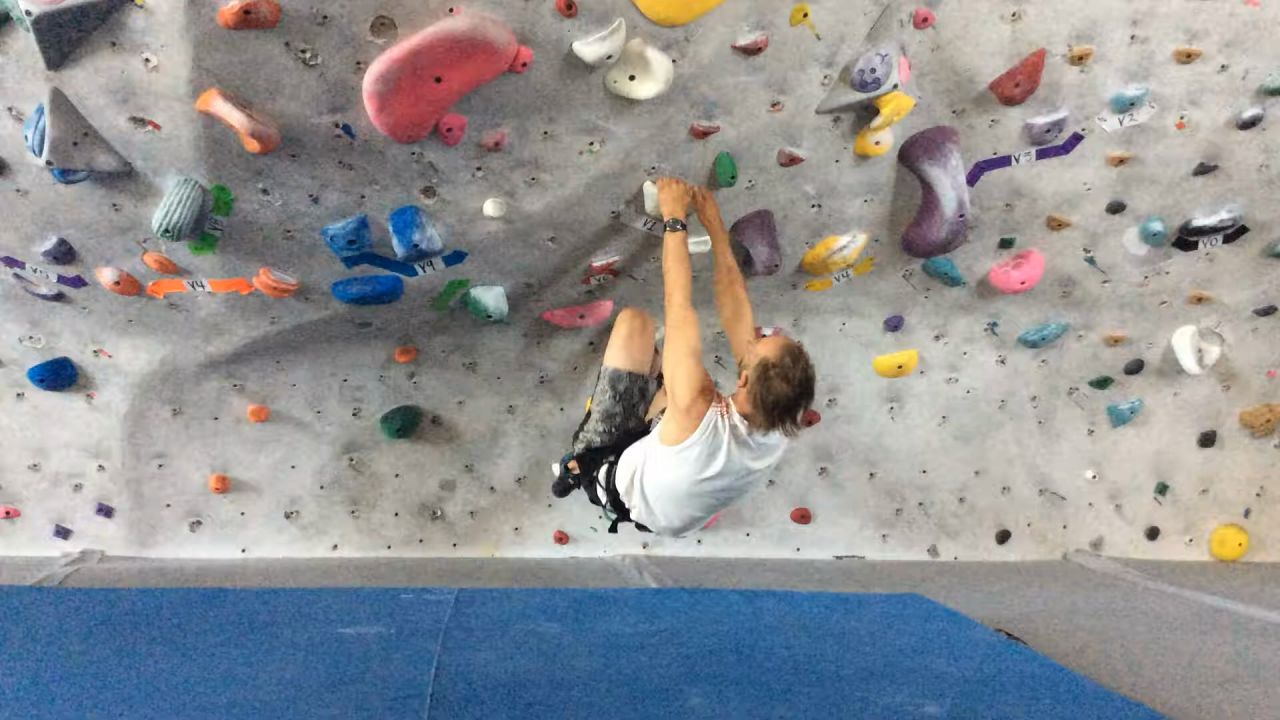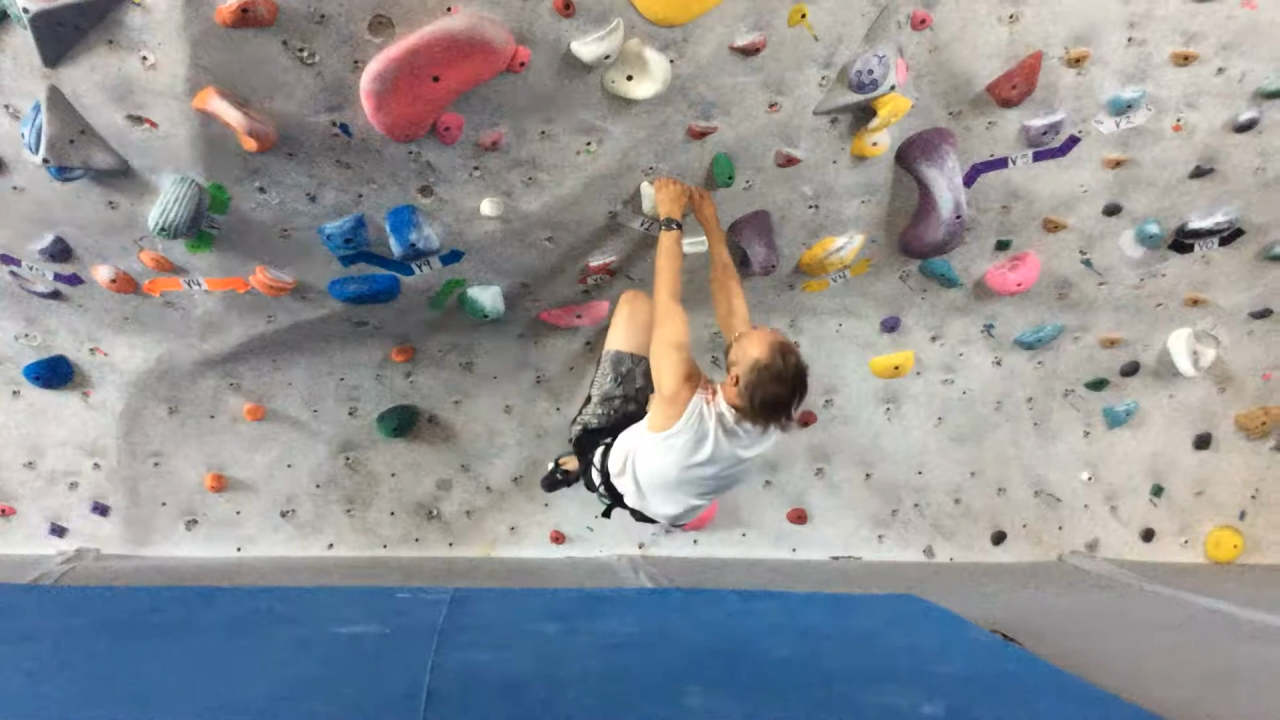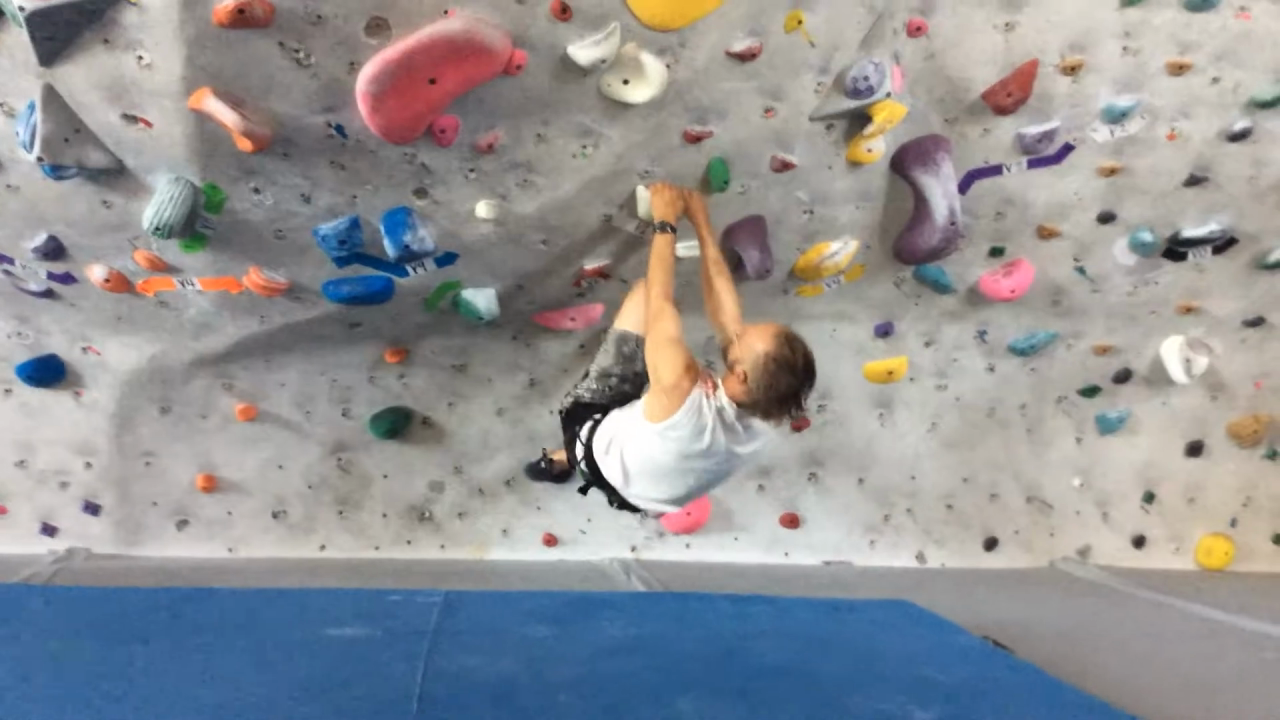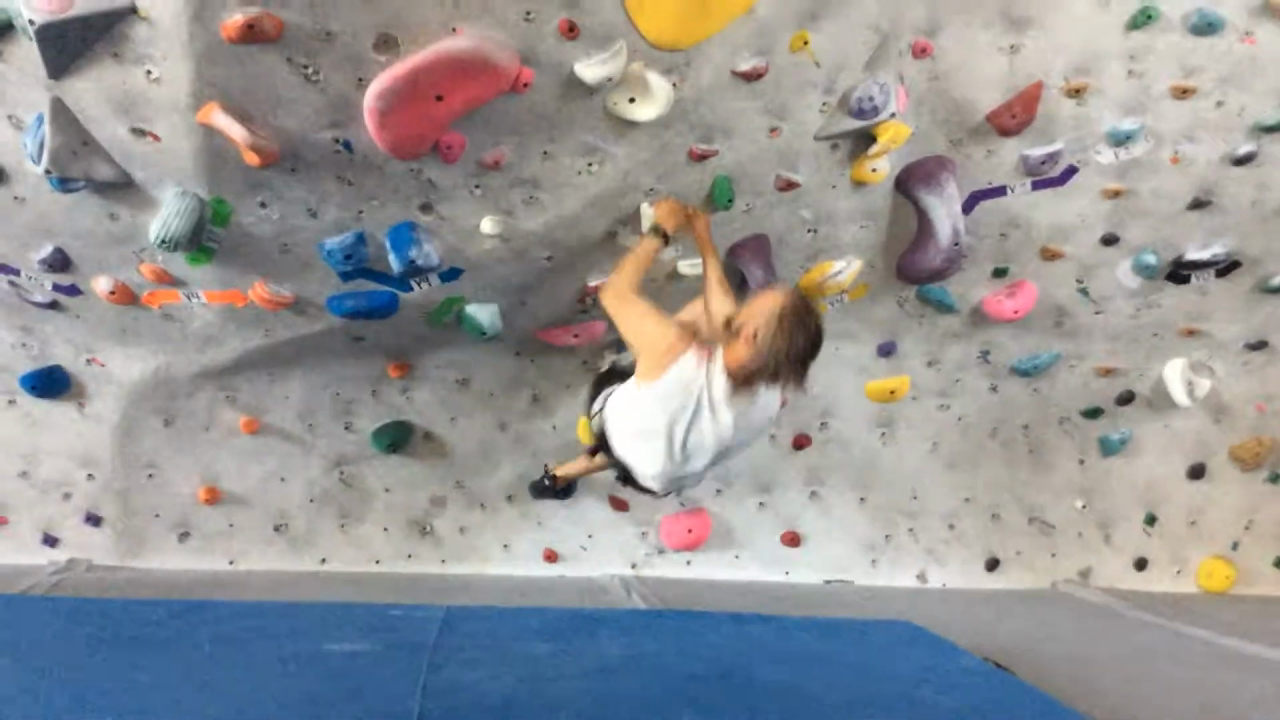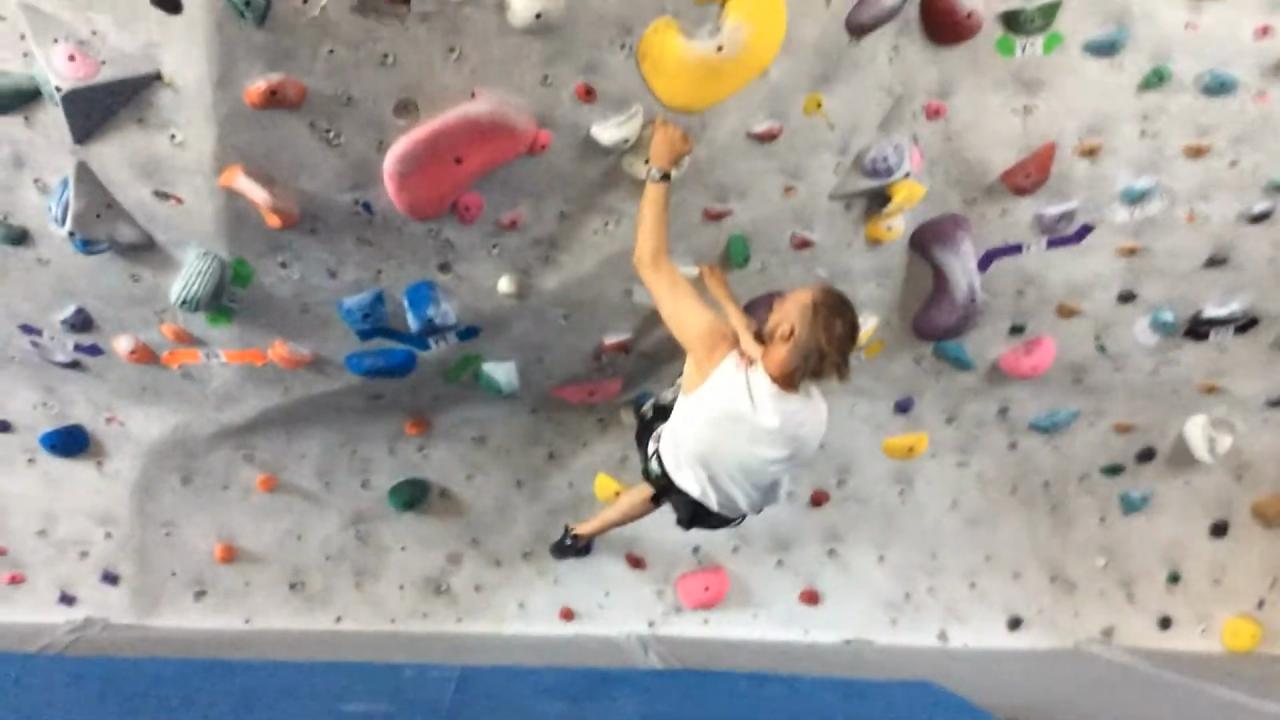
dt=0.4s
person 1, frame 1
left shoulder: (696, 410)
right shoulder: (781, 429)
left elbow: (678, 306)
right elbow: (736, 315)
left wrist: (675, 218)
right wrist: (715, 228)
left hip: (616, 485)
person 1, frame 2
left shoulder: (682, 398)
right shoulder: (774, 415)
left elbow: (668, 303)
right elbow: (733, 310)
left wrist: (671, 218)
right wrist: (712, 225)
left hip: (612, 472)
right ankle: (574, 466)
person 1, frame 3
left shoulder: (681, 390)
right shoulder: (767, 419)
left elbow: (659, 303)
right elbow: (725, 313)
left wrist: (665, 223)
right wrist: (701, 224)
left hip: (598, 451)
person 1, frame 4
left shoulder: (676, 354)
right shoulder: (769, 402)
left elbow: (617, 291)
right elbow: (724, 317)
left wrist: (660, 231)
right wrist: (706, 244)
right ankle: (564, 474)
person 1, frame 5
left shoulder: (718, 355)
right shoulder: (813, 417)
left elbow: (649, 261)
left wrist: (659, 166)
right wrist: (724, 296)
left hip: (669, 464)
right hip: (726, 510)
right ankle: (581, 535)
